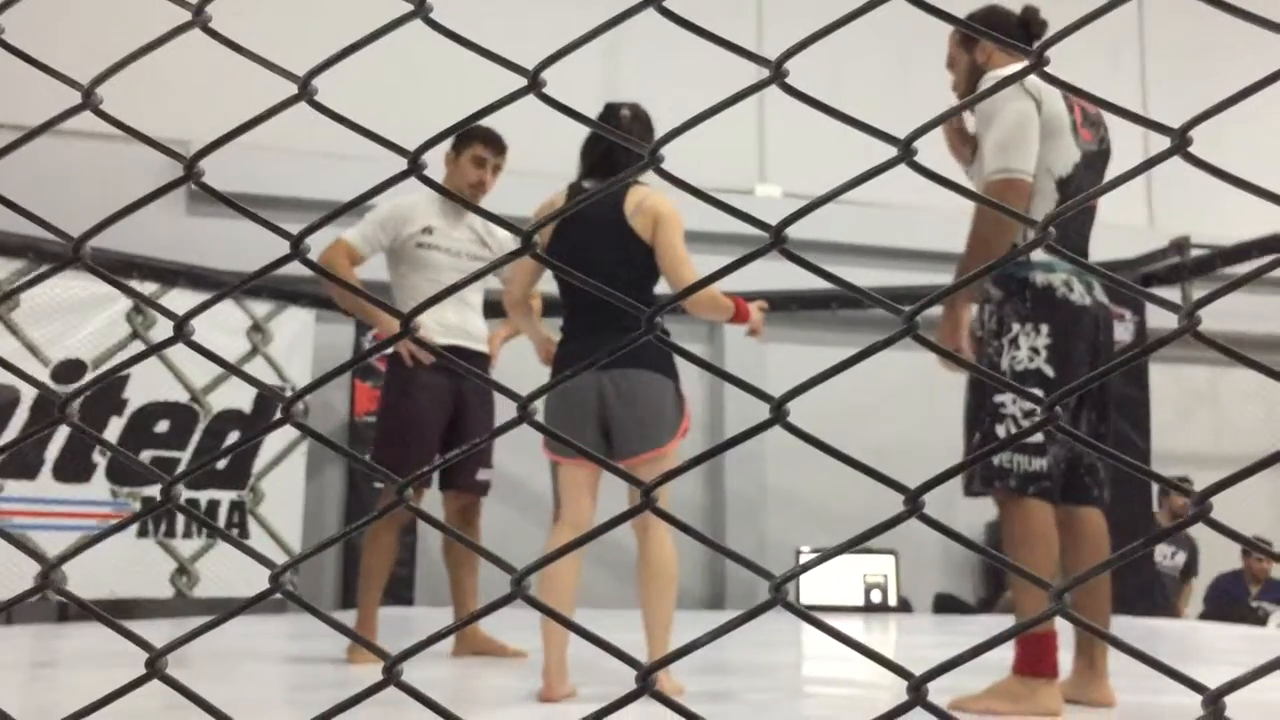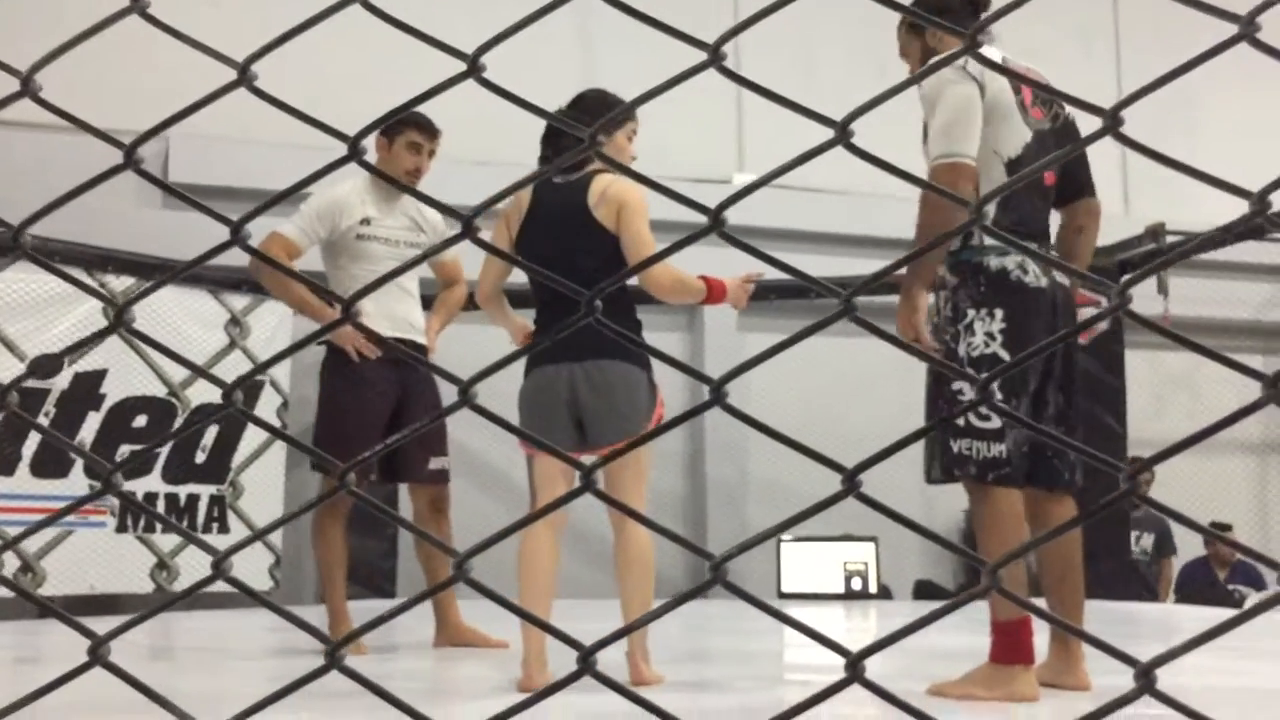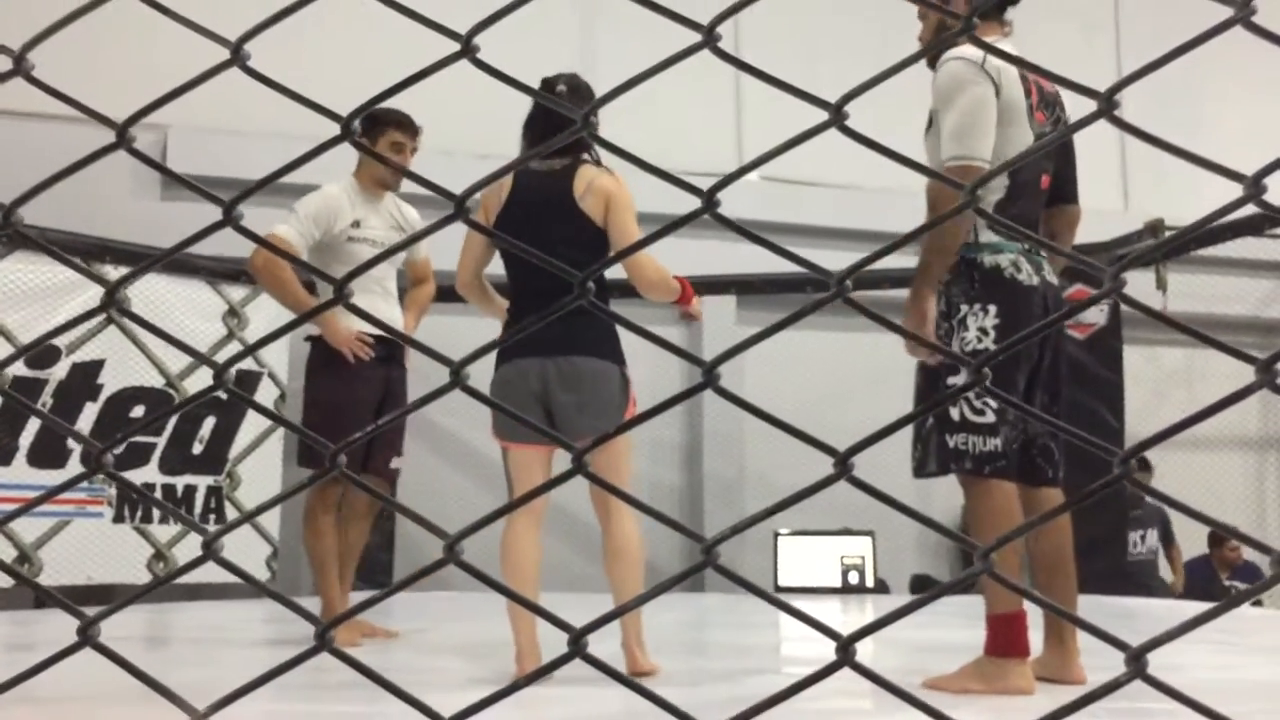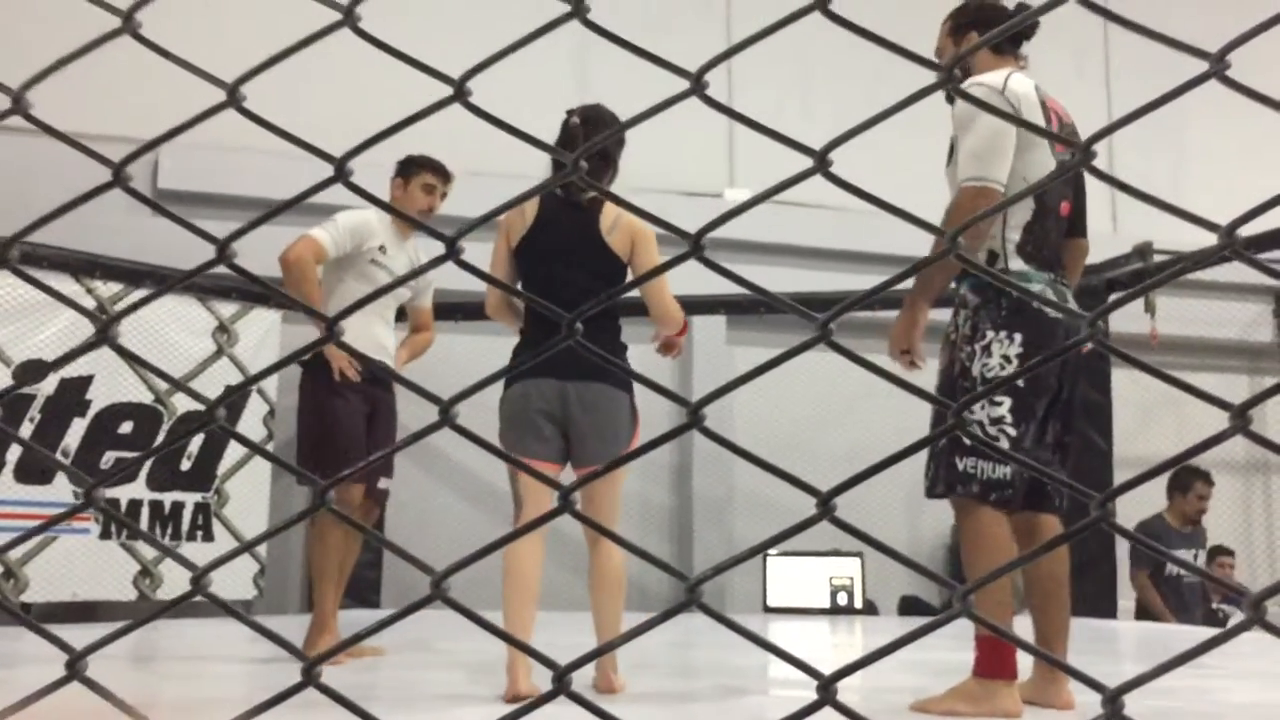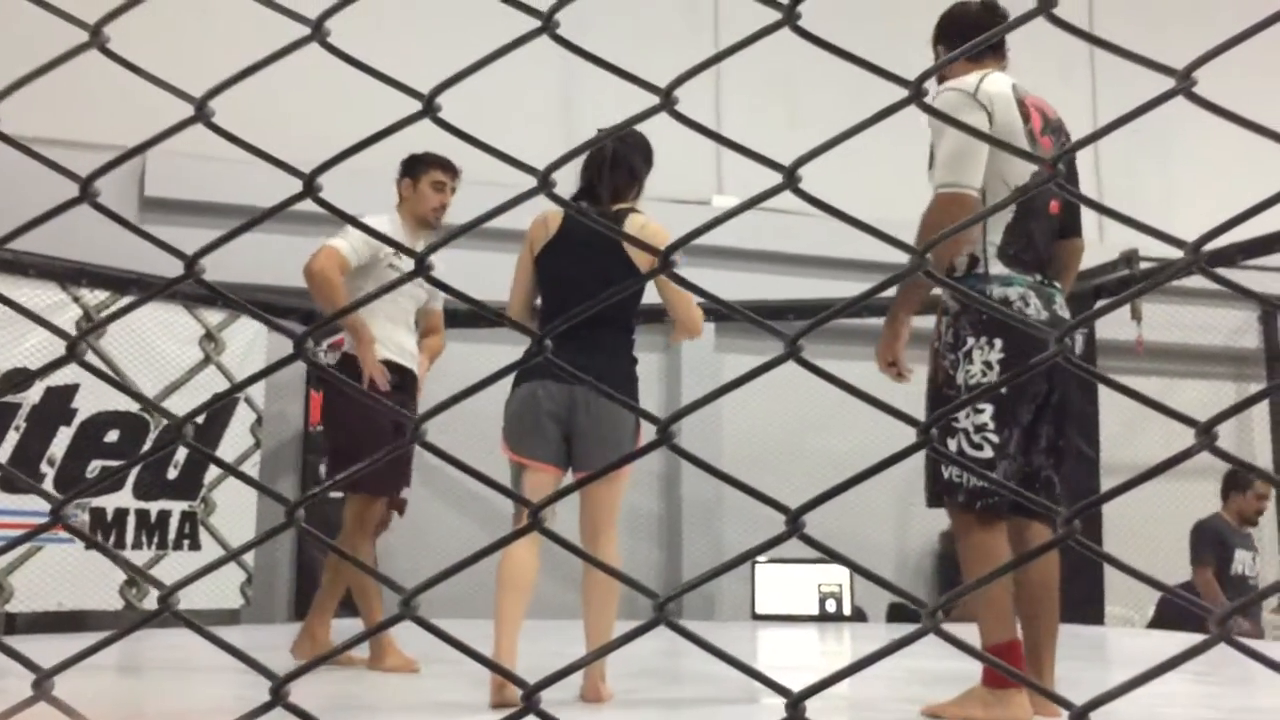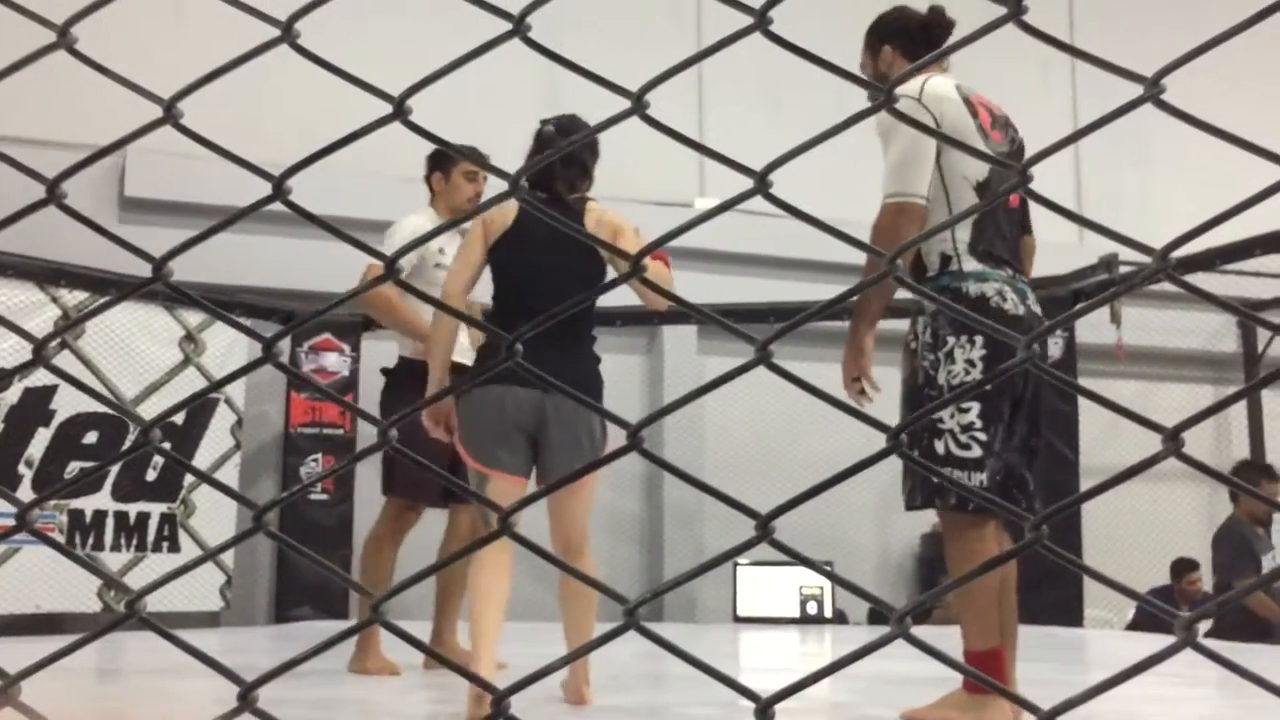
dt=0.7s
person 1, frame 1
left shoulder: (1008, 89)
right shoulder: (1081, 110)
left elbow: (1008, 200)
left wrist: (957, 299)
right wrist: (974, 160)
left hip: (1030, 302)
right hip: (1081, 302)
left knee: (1021, 484)
right knee: (1077, 490)
person 1, frame 2
left shoulder: (952, 71)
right shoulder: (1036, 90)
left elbow: (953, 182)
right elbow: (1083, 212)
left wrist: (914, 289)
left hip: (988, 286)
right hip: (1042, 291)
left knee: (987, 471)
right knee: (1046, 477)
left ankle: (1012, 663)
right ankle: (1066, 656)
person 1, frame 3
left shoulder: (965, 63)
right shoulder: (1040, 84)
left elbow: (962, 184)
right elbow: (1065, 209)
left wrist: (922, 290)
left hip: (982, 283)
right hip: (1035, 284)
left knee: (983, 465)
right knee: (1035, 471)
left ankle: (1007, 656)
right ankle: (1062, 649)
person 1, frame 4
left shoulder: (986, 90)
right shoulder: (1058, 115)
left elbow: (976, 205)
left wrist: (917, 302)
left hip: (1001, 308)
right hip: (1052, 314)
left knee: (978, 488)
right knee: (1035, 498)
person 1, frame 5
left shoulder: (962, 93)
right shoulder: (1048, 116)
left elbow: (955, 206)
right elbow: (1071, 244)
left wrist: (899, 314)
left hip: (988, 313)
right hip: (1044, 319)
left knee: (975, 501)
right knee: (1030, 506)
person 1, frame 6
left shoulder: (911, 97)
right shoulder: (992, 112)
left elbow: (903, 218)
left wrist: (861, 329)
left hip: (961, 312)
right hip: (1015, 312)
left knee: (964, 502)
right knee: (992, 504)
person 2, frame 1
left shoulder: (554, 207)
right shoulder: (653, 203)
left elbow: (515, 299)
right elbow: (692, 296)
left wrist: (541, 339)
right wrist: (744, 313)
left hip: (574, 375)
right hip: (643, 373)
left knee: (571, 523)
right knee: (654, 523)
left ankle: (555, 671)
right ankle: (661, 669)
person 2, frame 2
left shoulder: (523, 199)
right shoulder: (620, 191)
left elbow: (485, 291)
right elbow: (657, 281)
left wrist: (516, 328)
right wrist: (723, 290)
left hip: (549, 367)
right hip: (615, 364)
left knee: (546, 513)
right knee: (630, 513)
left ankle: (534, 662)
right ankle: (639, 659)
person 2, frame 3
left shoulder: (501, 186)
right shoulder: (603, 183)
left elbow: (467, 279)
right elbow: (645, 277)
right wrist: (685, 294)
left hip: (520, 359)
right hip: (589, 355)
left knee: (525, 506)
right knee: (614, 503)
left ankle: (527, 653)
right ankle: (634, 644)
person 2, frame 4
left shoulder: (522, 212)
right shoulder: (627, 220)
left elbow: (496, 304)
right elbow: (664, 314)
right wrist: (678, 331)
left hip: (532, 381)
right hip: (600, 384)
left knee: (529, 523)
right knee: (603, 531)
left ankle: (519, 669)
right ankle: (607, 668)
person 2, frame 5
left shoulder: (546, 222)
right shoulder: (647, 232)
left elbow: (519, 311)
right elbow: (690, 326)
right wrist: (670, 325)
left hip: (539, 384)
right hip: (607, 390)
left knee: (527, 524)
right knee: (600, 537)
left ankle: (503, 664)
right ankle: (595, 675)
person 2, frame 6
left shoulder: (497, 213)
right shoulder: (606, 221)
left elbow: (450, 297)
right elbow: (658, 298)
left wrist: (437, 386)
right wrist: (656, 263)
left hip: (499, 388)
right hip: (572, 392)
left knee: (495, 537)
right knee: (573, 544)
person 3, frame 1
left shoulder: (495, 235)
right shoulder: (405, 212)
right elbow: (331, 263)
left wrist: (501, 336)
right wrist: (386, 323)
left hip: (474, 369)
right hip: (420, 363)
left knee: (465, 503)
right knee: (399, 500)
left ankle: (468, 630)
right ankle: (365, 633)
person 3, frame 2
left shoulder: (428, 218)
right shoulder: (339, 201)
left elbow: (456, 283)
right elbow: (267, 258)
left wrist: (433, 327)
right wrist: (330, 319)
left hip: (415, 361)
right hip: (359, 358)
left knee: (432, 494)
right knee: (339, 492)
left ankle: (449, 622)
right ankle: (339, 625)
person 3, frame 3
left shoulder: (407, 217)
right shoulder: (329, 203)
left elbow: (424, 281)
right elbow: (264, 261)
left wrist: (408, 324)
right wrist: (324, 319)
left hip: (391, 358)
right hip: (344, 354)
left knee: (370, 490)
right knee: (331, 485)
left ankle: (343, 608)
right ankle: (332, 612)
person 3, frame 4
left shoulder: (419, 262)
right shoulder: (359, 224)
left elbow: (424, 328)
right elbow: (295, 258)
left wrist: (400, 357)
right wrist: (327, 335)
left hip: (380, 381)
right hip: (337, 373)
left knee: (366, 506)
right knee: (344, 496)
left ankle: (327, 630)
right ankle: (322, 629)
person 3, frame 5
left shoulder: (430, 264)
right shoulder: (374, 231)
left elbow: (434, 332)
right elbow: (319, 269)
left wrist: (421, 364)
right wrist: (361, 340)
left hip: (403, 389)
right hip: (363, 382)
left knee: (376, 515)
right knee: (366, 510)
left ankle: (314, 631)
right ankle: (381, 643)
person 3, frame 6
left shoulder: (467, 251)
right shoulder: (416, 230)
right elbow: (372, 288)
right wrist: (429, 339)
right hip: (421, 385)
left knee: (469, 517)
right knee: (401, 512)
left ankle: (444, 642)
right ankle: (367, 645)
